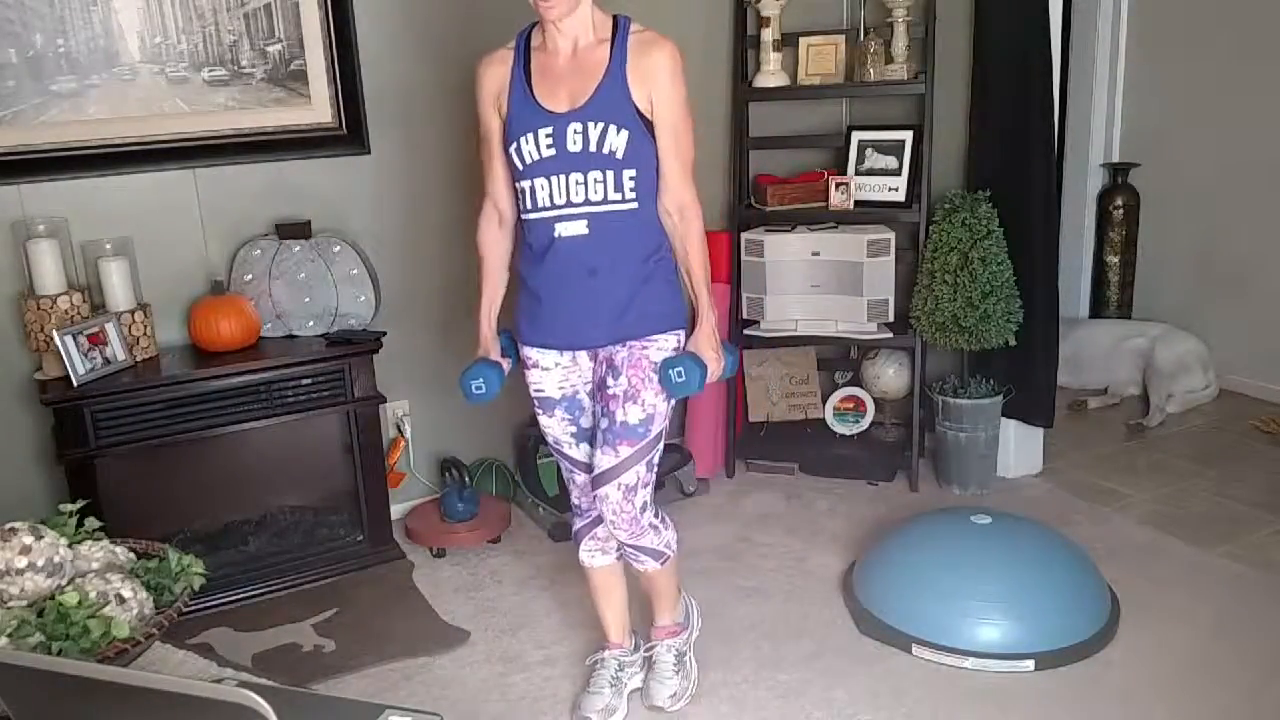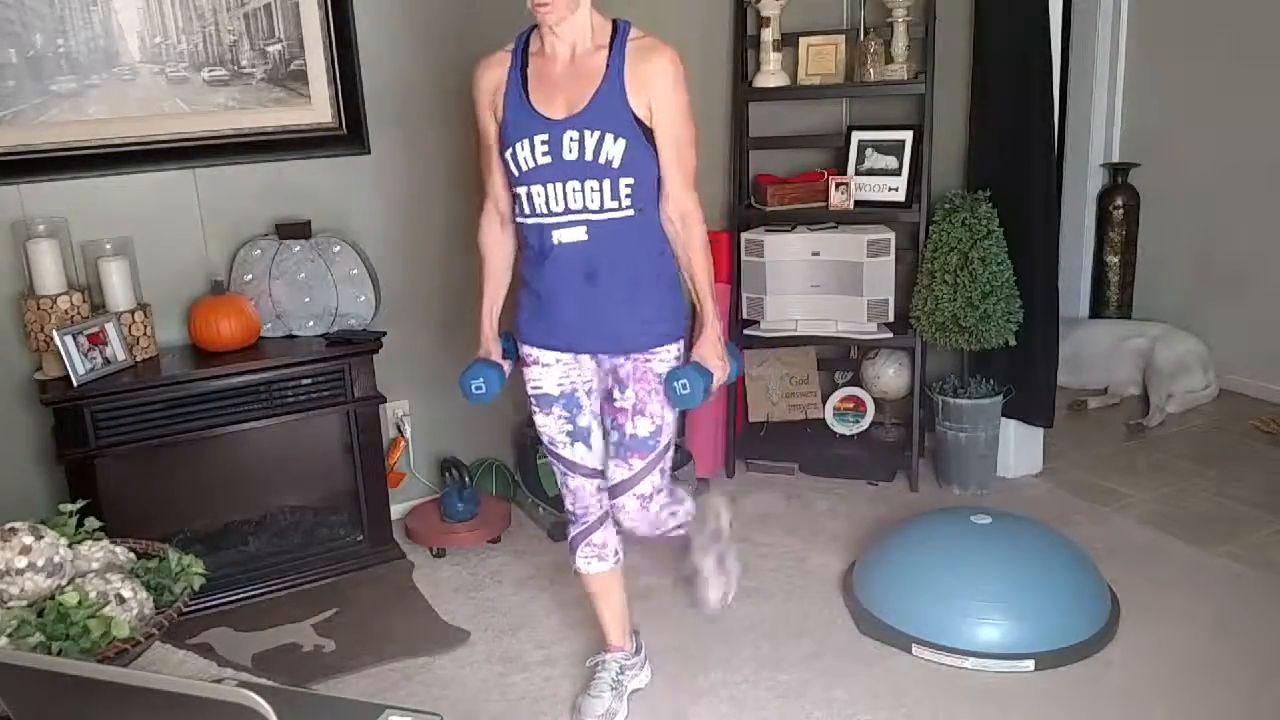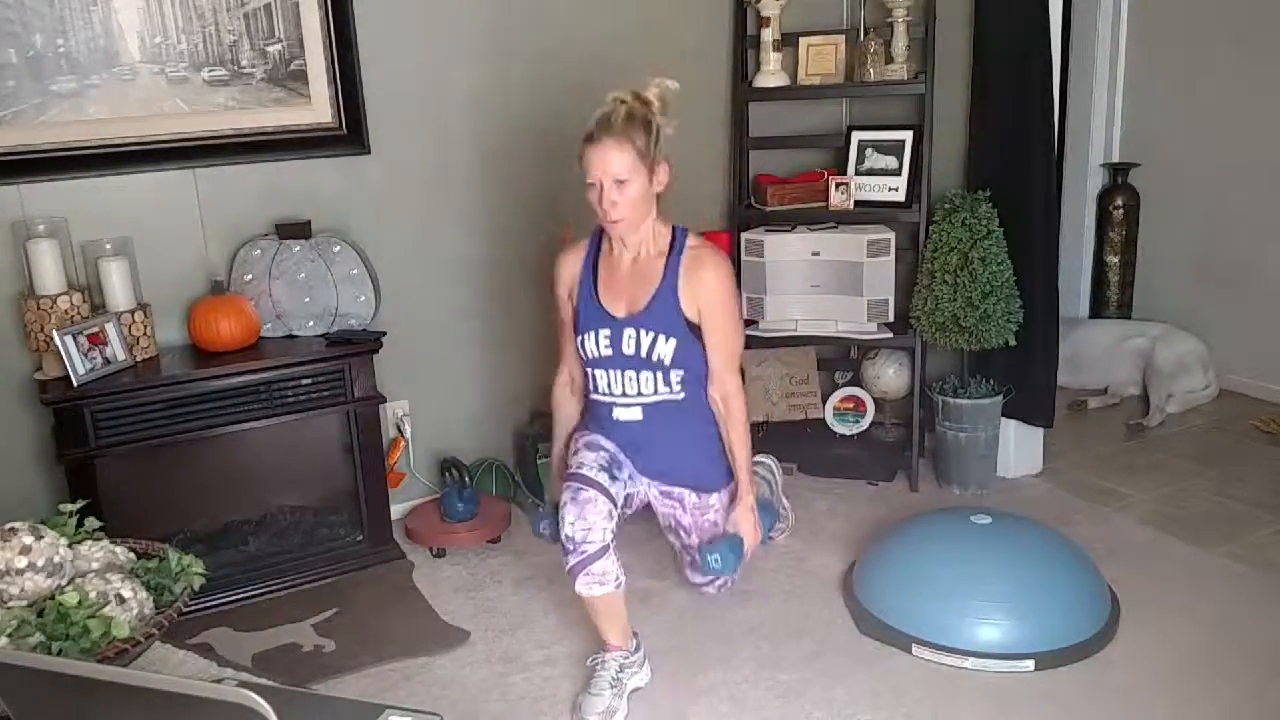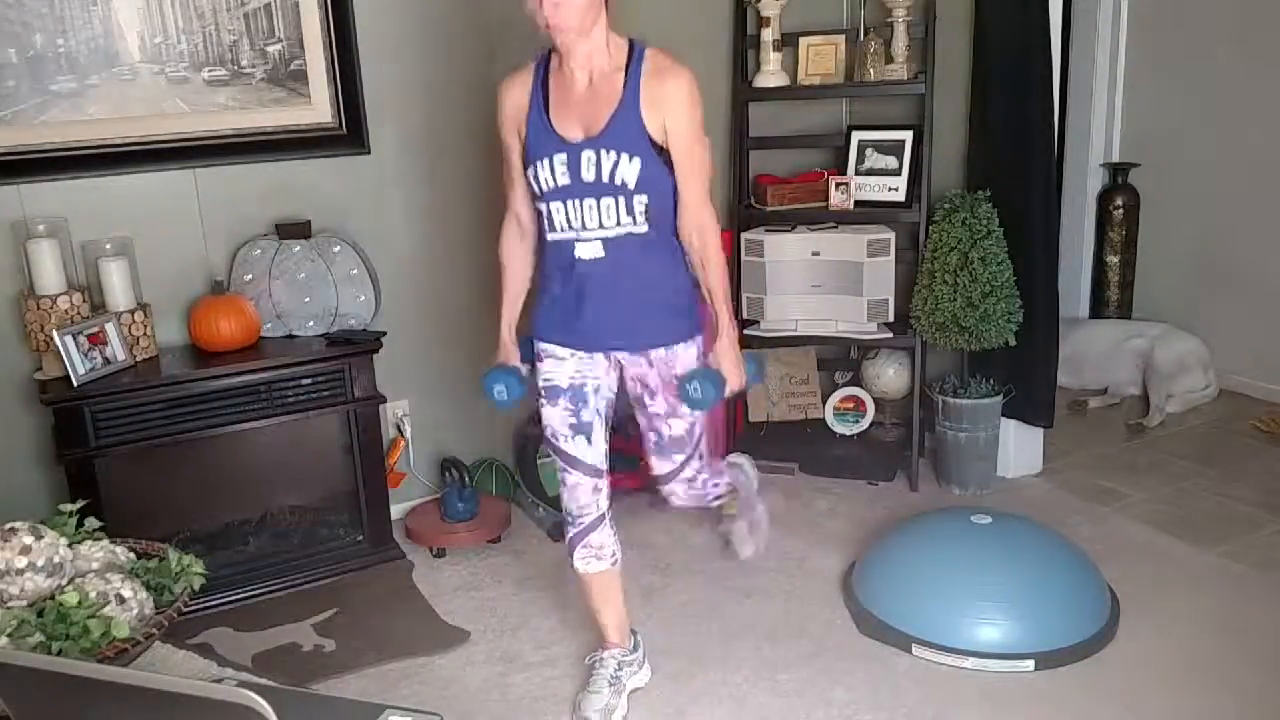
dt=0.2s
person 1, frame 1
left shoulder: (648, 58)
right shoulder: (499, 73)
left elbow: (679, 201)
right elbow: (499, 212)
left wrist: (707, 320)
right wrist: (485, 324)
left hip: (641, 322)
right hip: (549, 330)
left knee: (621, 500)
right knee: (586, 495)
left ankle: (672, 624)
right ankle: (619, 653)
person 1, frame 2
left shoulder: (647, 63)
right shoulder: (496, 77)
left elbow: (680, 206)
right elbow: (499, 214)
left wrist: (710, 325)
right wrist: (488, 324)
left hip: (641, 324)
right hip: (550, 332)
left knee: (638, 501)
right knee: (583, 500)
left ankle: (705, 525)
right ankle: (620, 655)
person 1, frame 3
left shoulder: (702, 270)
right shoulder: (575, 266)
left elbow: (724, 384)
right elbow: (570, 369)
left wrist: (743, 495)
right wrist: (556, 461)
left hip: (688, 450)
right hip: (606, 438)
left knee: (711, 570)
right knee: (581, 529)
left ankle: (761, 483)
right ankle: (620, 657)
person 1, frame 4
left shoulder: (663, 83)
right shoulder: (519, 93)
left elbow: (698, 216)
right elbow: (521, 221)
left wrist: (725, 333)
right wrist: (507, 330)
left hip: (660, 328)
right hip: (567, 334)
left knee: (682, 481)
right knee: (581, 497)
left ankle: (736, 484)
right ankle: (618, 652)
